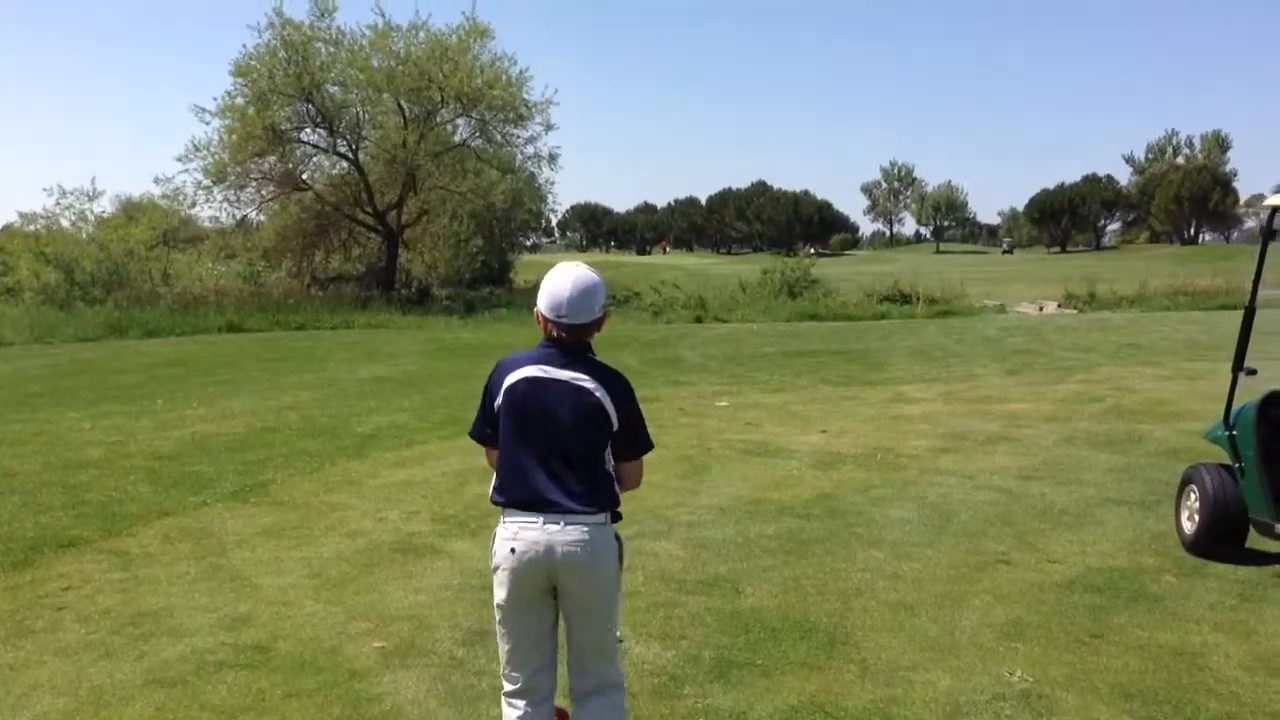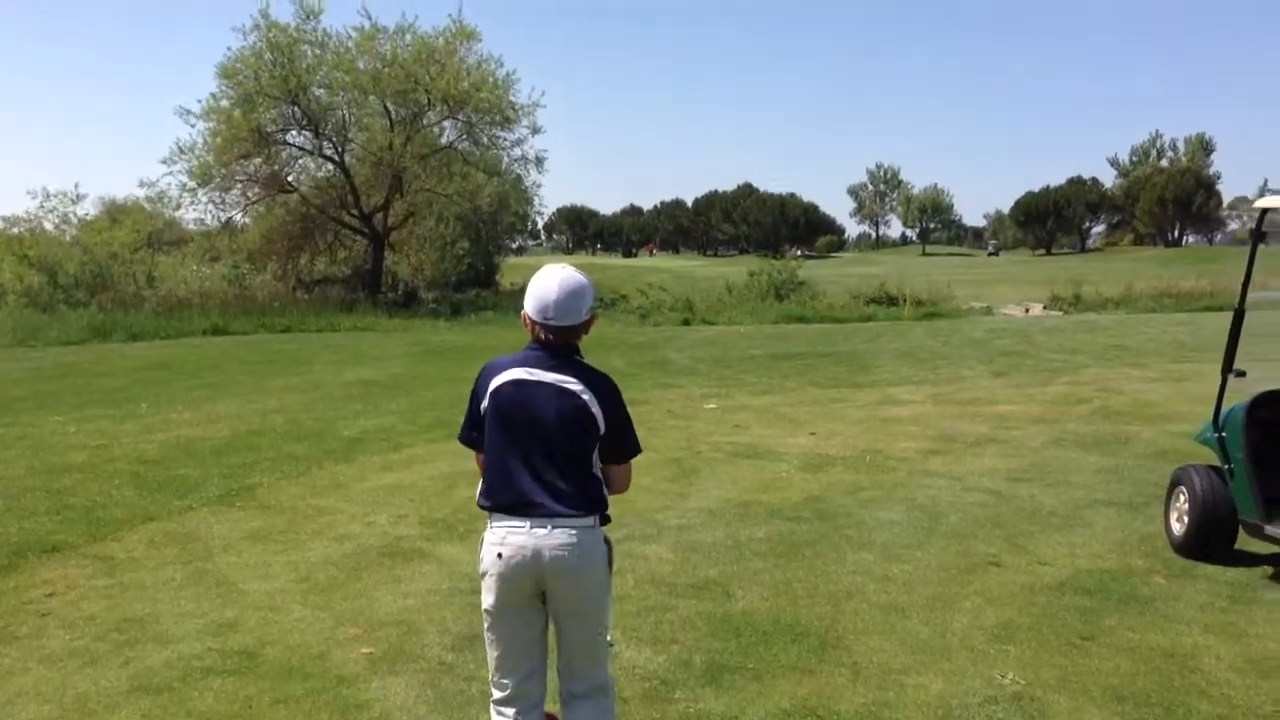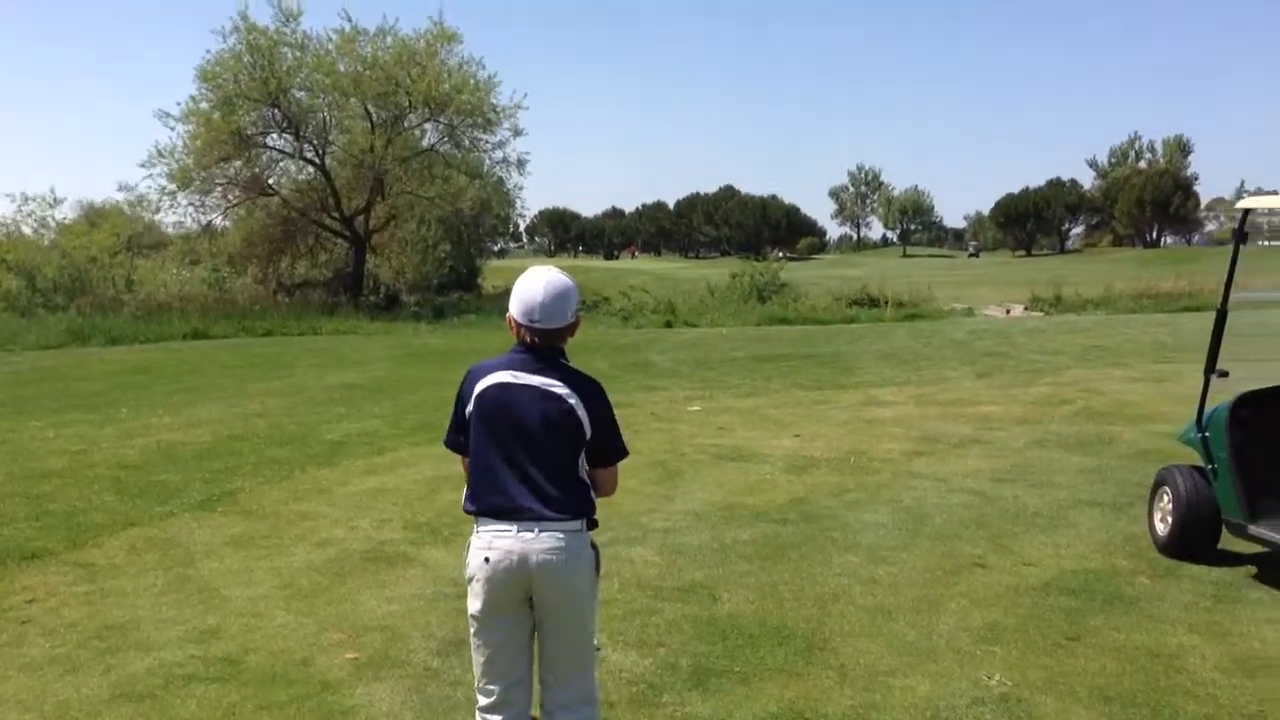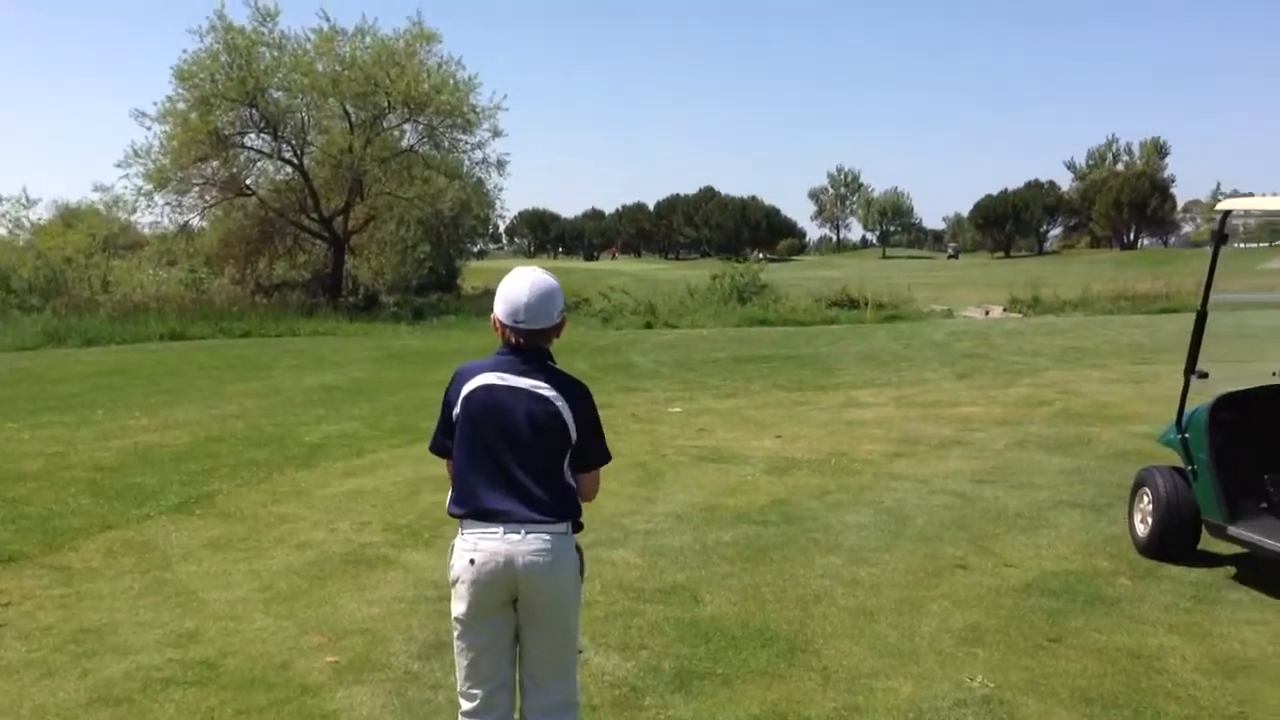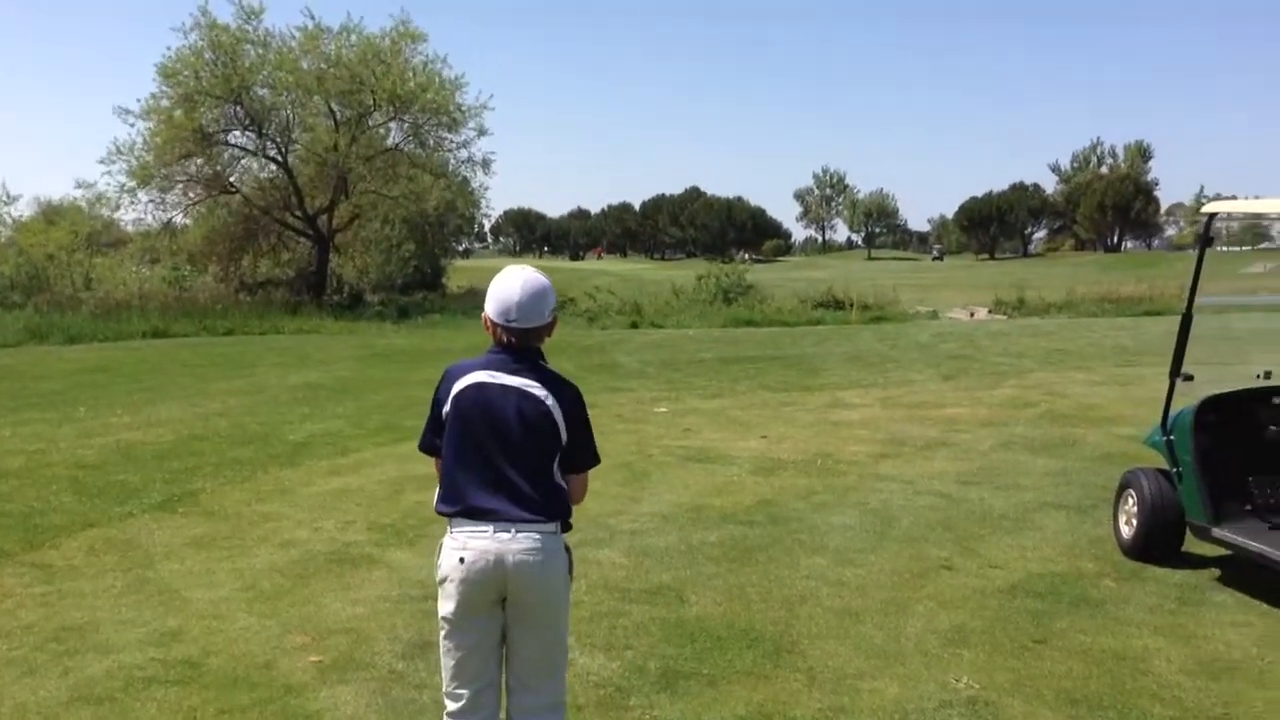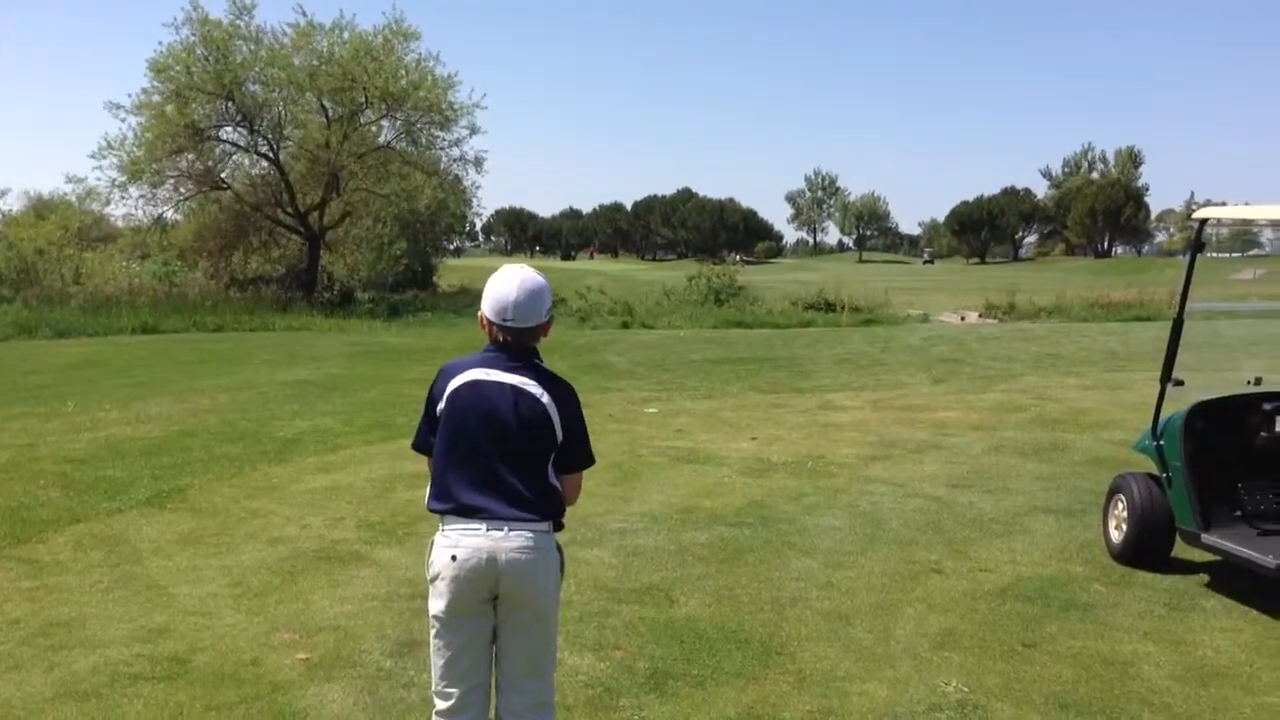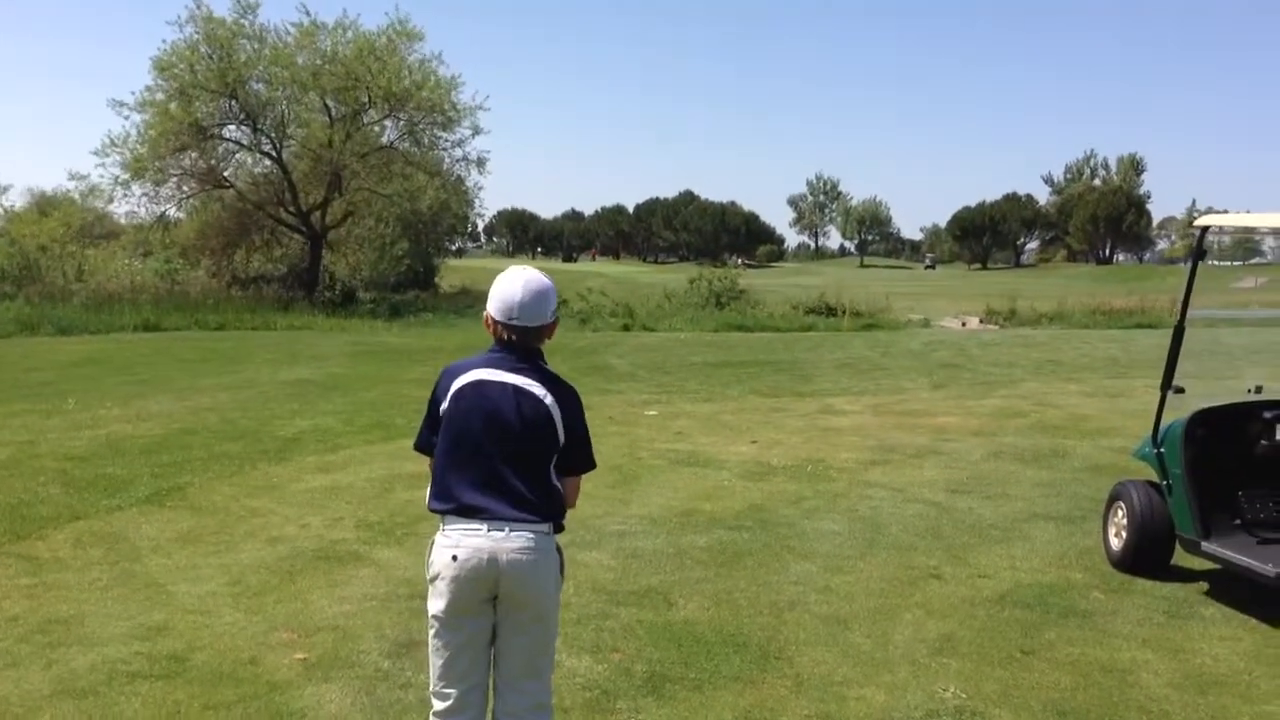
dt=0.1s
person 1, frame 1
left shoulder: (506, 374)
right shoulder: (611, 385)
left elbow: (494, 458)
right elbow: (631, 478)
left hip: (518, 536)
right hip: (589, 539)
right knee: (598, 682)
person 1, frame 2
left shoulder: (493, 377)
right shoulder: (598, 388)
left elbow: (482, 460)
right elbow: (619, 482)
left hip: (507, 541)
right hip: (577, 543)
person 1, frame 3
left shoulder: (479, 380)
right shoulder: (585, 392)
left elbow: (468, 465)
right elbow: (606, 485)
left hip: (493, 545)
right hip: (564, 547)
person 1, frame 4
left shoulder: (465, 382)
right shoulder: (570, 394)
left elbow: (453, 469)
right elbow: (587, 489)
left hip: (478, 548)
right hip: (550, 550)
person 1, frame 5
left shoulder: (456, 380)
right shoulder: (561, 394)
left elbow: (442, 469)
right elbow: (576, 492)
left hip: (467, 547)
right hip: (539, 550)
person 1, frame 6
left shoulder: (451, 378)
right shoulder: (557, 393)
left elbow: (434, 465)
right elbow: (569, 492)
left hip: (459, 545)
right hip: (531, 549)
person 1, frame 7
left shoulder: (454, 379)
right shoulder: (560, 396)
left elbow: (435, 466)
right elbow: (569, 495)
left hip: (459, 545)
right hip: (532, 550)
